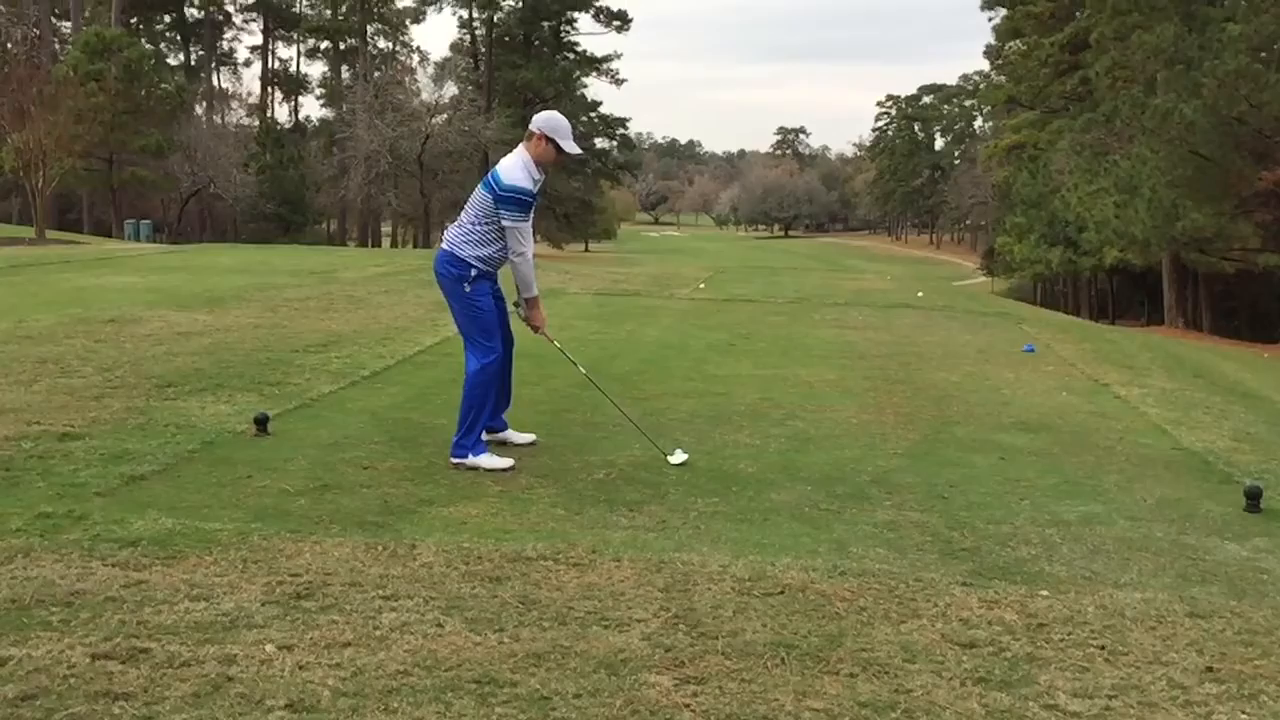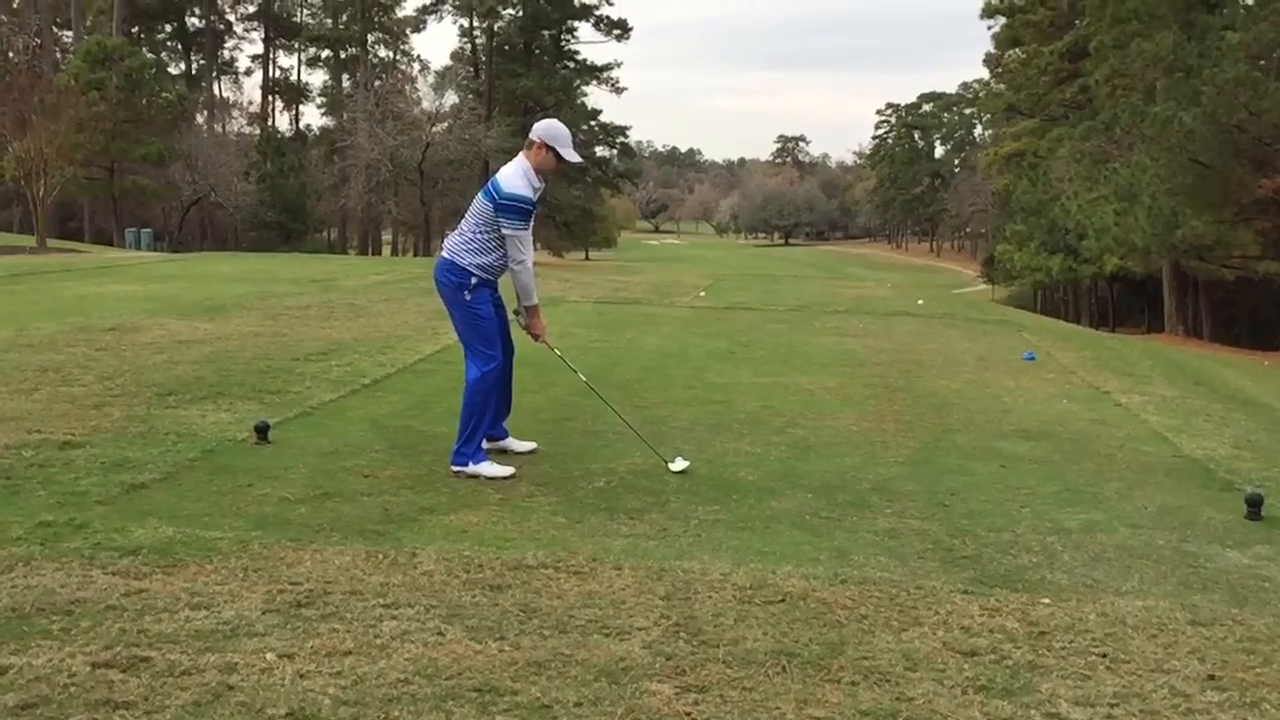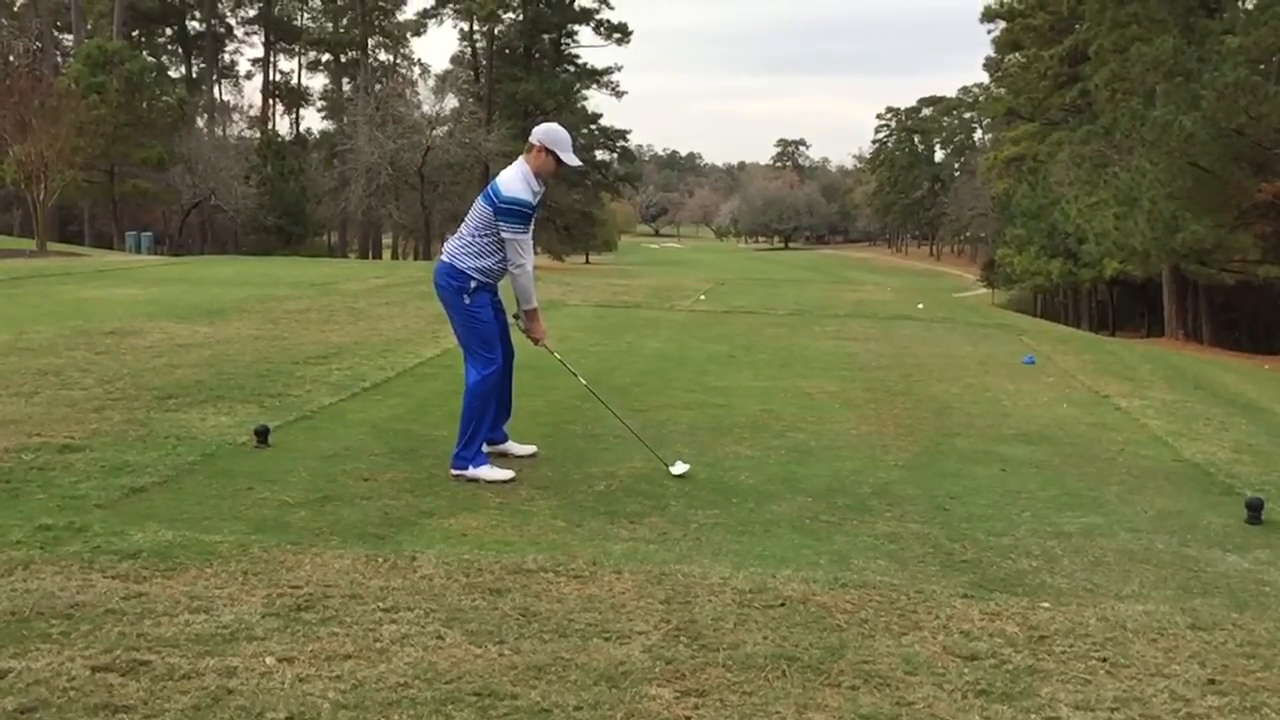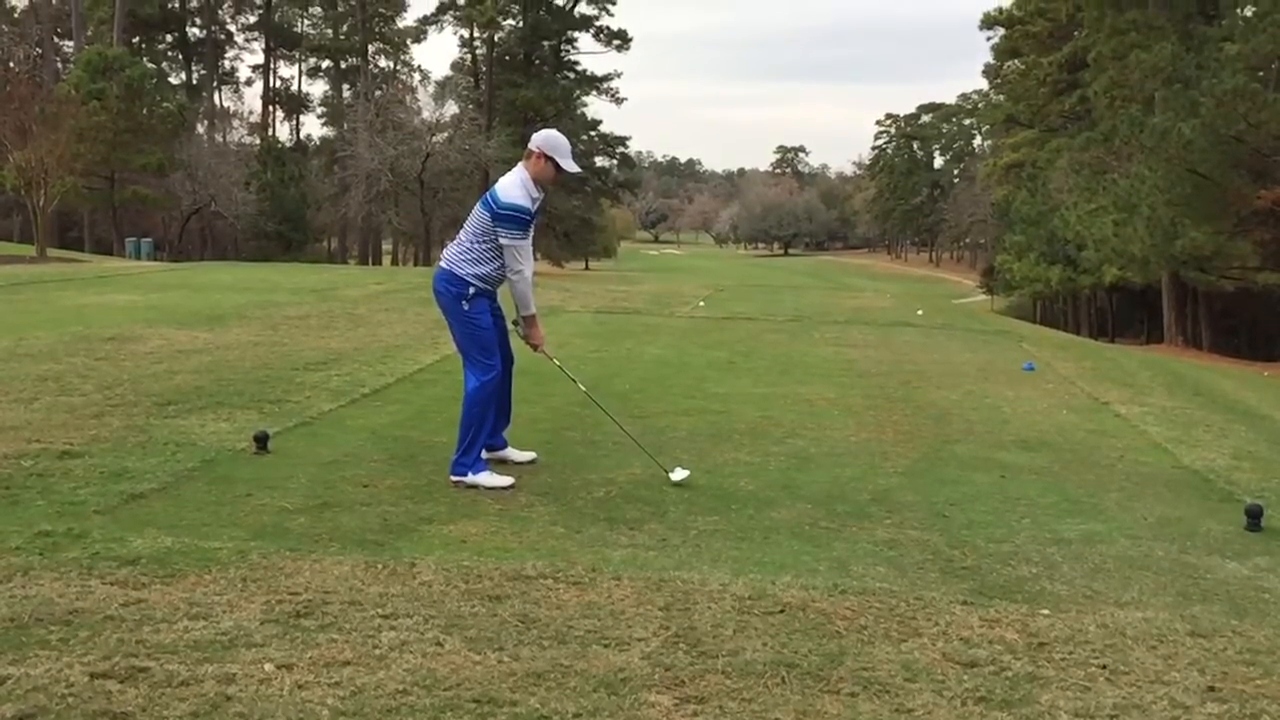
dt=0.7s
person 1, frame 1
left shoulder: (522, 171)
right shoulder: (515, 181)
left elbow: (519, 246)
right elbow: (519, 251)
left wrist: (525, 296)
right wrist: (533, 304)
left hip: (476, 267)
right hip: (461, 268)
left knee: (502, 345)
right knee: (486, 354)
left ankle: (493, 424)
right ankle: (466, 448)
person 1, frame 2
left shoulder: (523, 179)
right shoulder: (515, 189)
left elbow: (520, 254)
right elbow: (519, 259)
left wrist: (526, 305)
right wrist: (533, 312)
left hip: (477, 276)
right hip: (461, 276)
left knee: (502, 353)
right knee: (486, 362)
left ankle: (494, 433)
right ankle: (467, 456)
person 1, frame 3
left shoulder: (524, 183)
right shoulder: (515, 193)
left elbow: (521, 257)
right elbow: (519, 263)
left wrist: (526, 309)
right wrist: (533, 315)
left hip: (477, 279)
right hip: (461, 279)
left knee: (503, 357)
right knee: (486, 365)
left ankle: (494, 436)
right ankle: (467, 460)
person 1, frame 4
left shoulder: (526, 191)
right shoulder: (513, 199)
left elbow: (522, 261)
right elbow: (517, 269)
left wrist: (526, 316)
right wrist: (531, 321)
left hip: (477, 286)
right hip: (459, 285)
left knee: (502, 363)
right knee: (485, 371)
left ankle: (493, 442)
right ankle: (466, 466)
